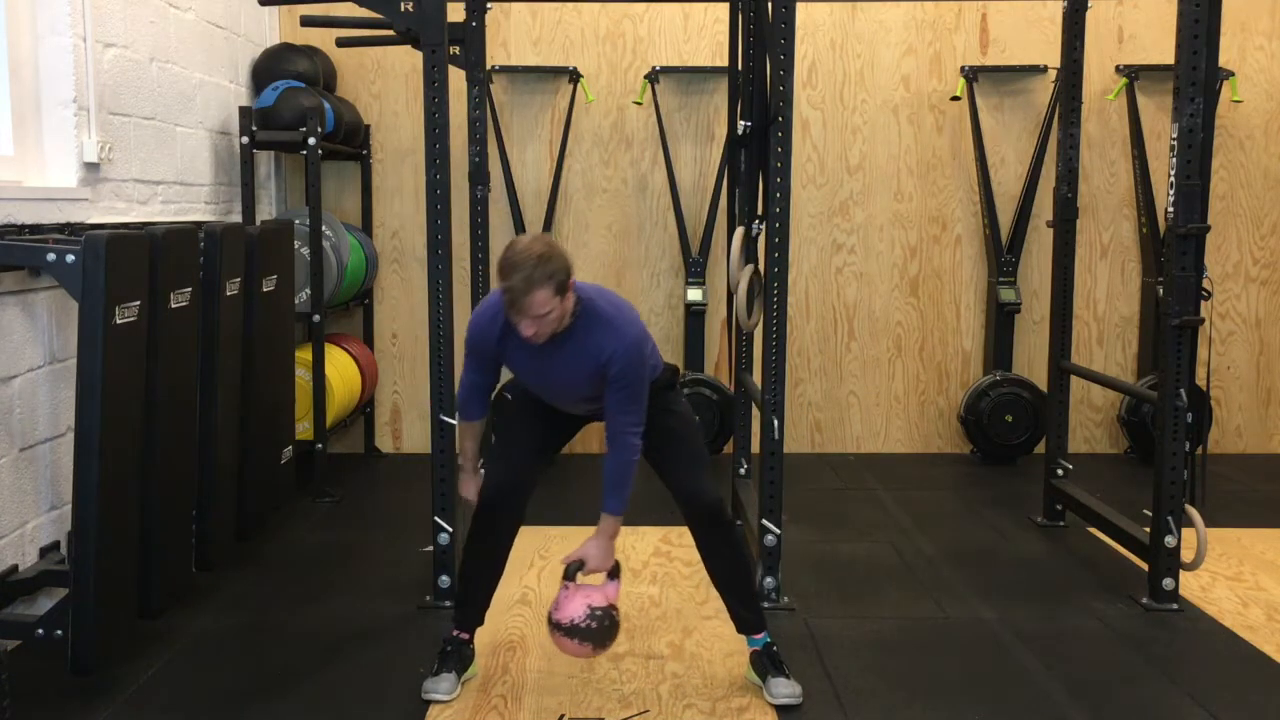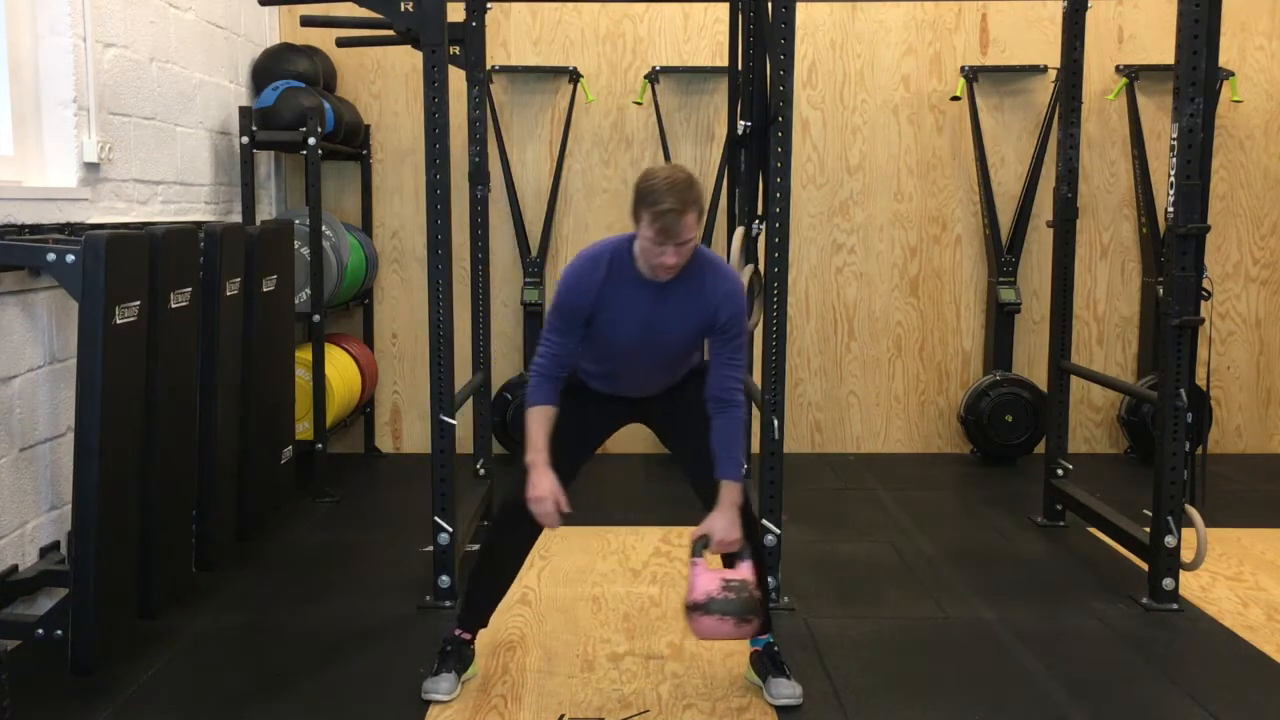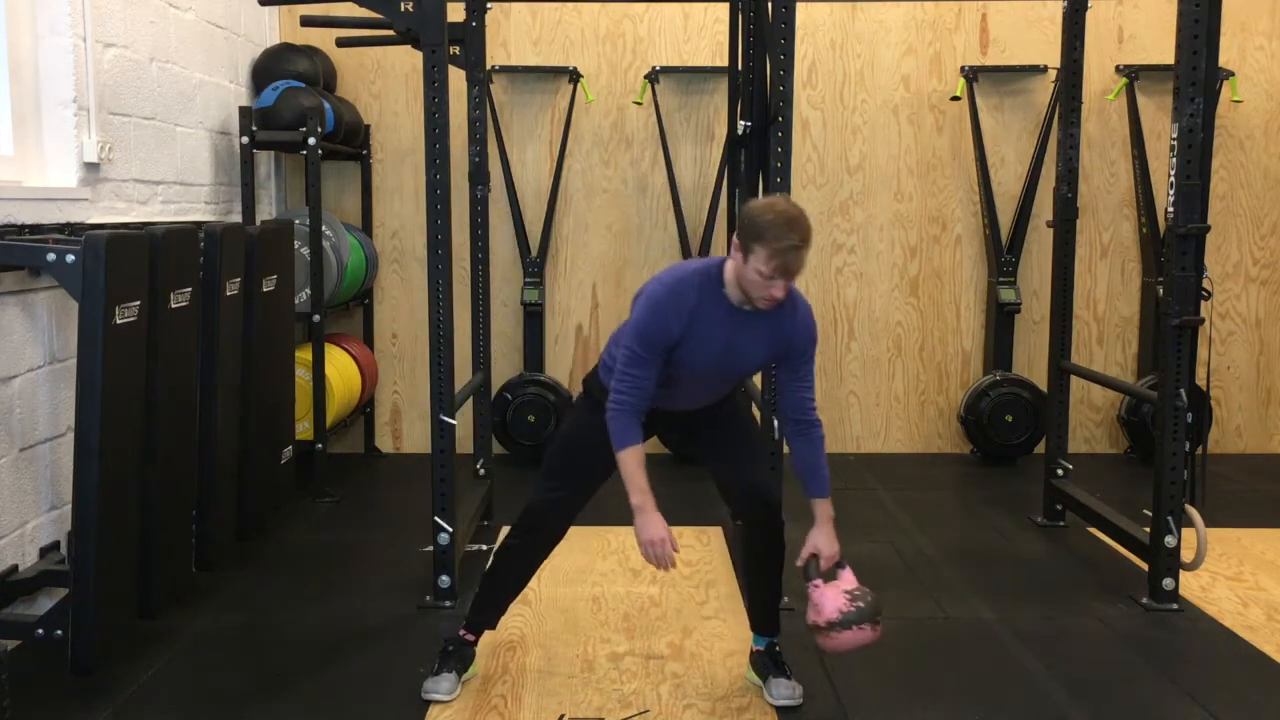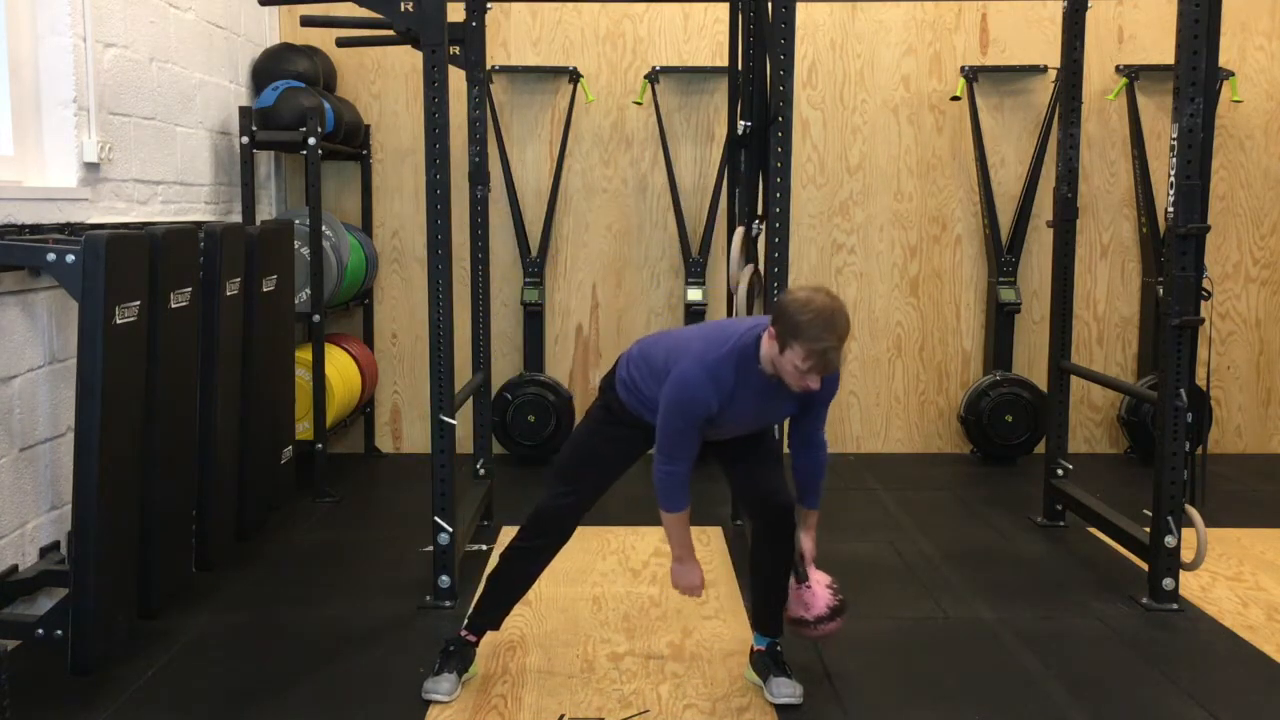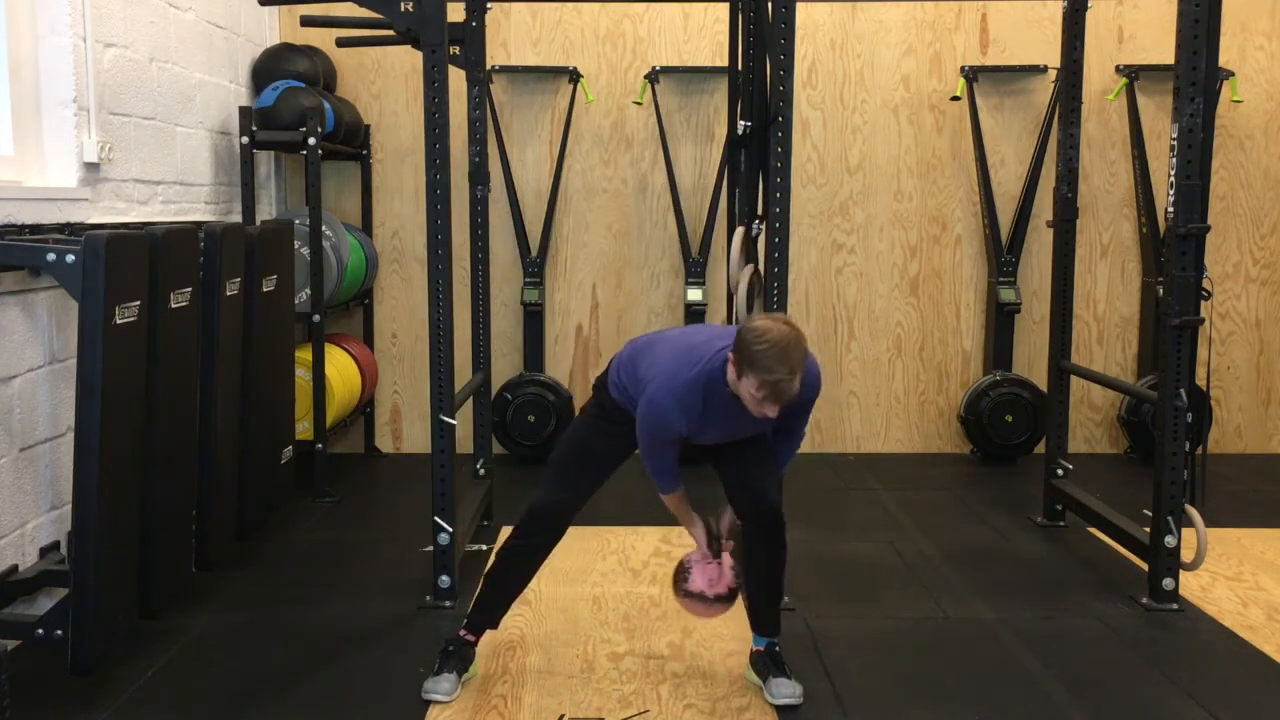
dt=0.4s
person 1, frame 1
left shoulder: (620, 331)
right shoulder: (489, 320)
left elbow: (625, 441)
right elbow: (474, 394)
left wrist: (605, 536)
right wrist: (468, 468)
left hip: (645, 395)
right hip: (543, 400)
left knee: (704, 504)
right knee: (498, 498)
left ankle: (761, 646)
right ankle: (460, 642)
person 1, frame 2
left shoulder: (722, 288)
right shoulder: (590, 271)
left elbow: (728, 401)
right elbow: (547, 370)
left wrist: (727, 504)
right wrist: (539, 465)
left hip: (676, 392)
right hip: (590, 392)
left knee: (733, 505)
right knee: (522, 505)
left ankle: (763, 648)
right ankle: (461, 641)
person 1, frame 3
left shoulder: (794, 318)
right shoulder: (670, 296)
left elbow: (800, 419)
right elbow: (624, 407)
left wrist: (824, 521)
right wrist: (644, 511)
left hip: (710, 405)
right hip: (627, 399)
left knee: (762, 505)
right knee: (548, 511)
left ankle: (765, 650)
right ankle: (466, 641)
person 1, frame 4
left shoulder: (818, 372)
right shoulder: (704, 369)
left elbow: (809, 445)
right elbow: (672, 471)
left wrist: (807, 525)
right wrist: (683, 558)
right hip: (635, 405)
left knee: (775, 509)
right knee: (557, 512)
left ankle: (766, 649)
right ankle: (466, 641)
person 1, frame 5
left shoulder: (803, 376)
right shoulder: (672, 390)
left elbow: (788, 436)
right elbow: (662, 472)
left wrist: (745, 501)
right wrist: (691, 523)
right hip: (628, 399)
left knee: (764, 512)
right knee: (550, 509)
left ankle: (765, 650)
right ankle: (464, 643)
